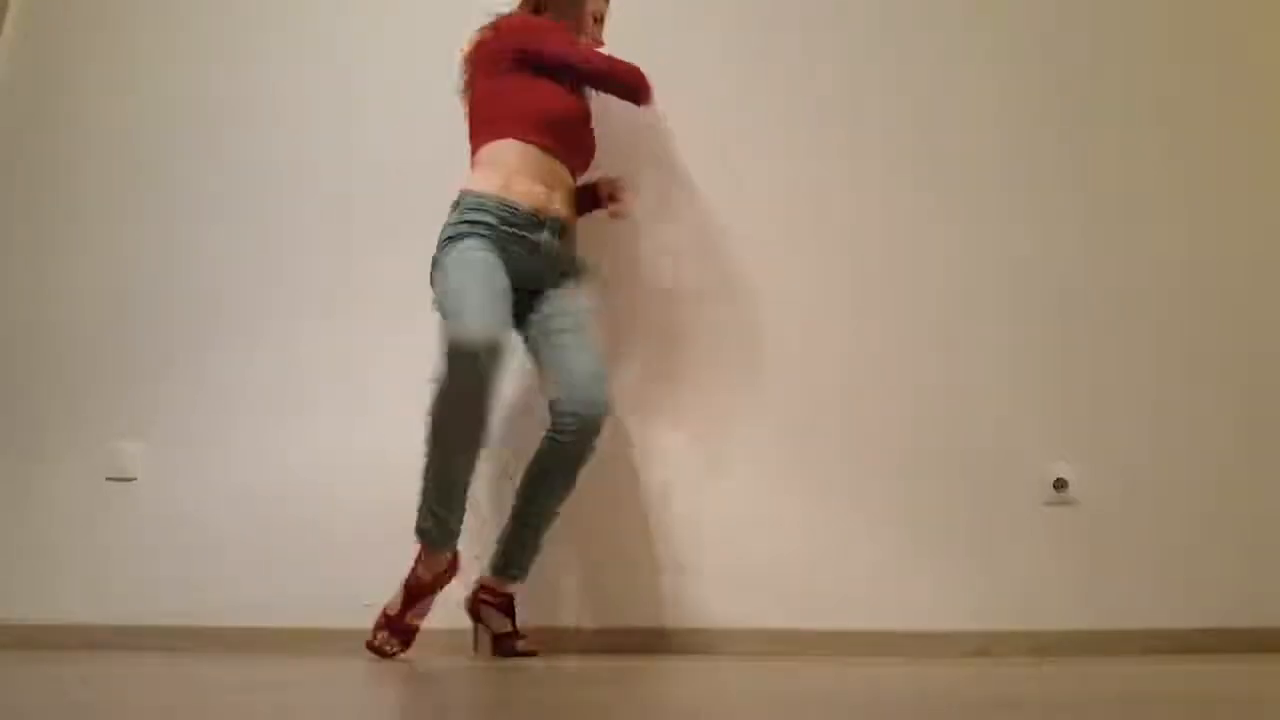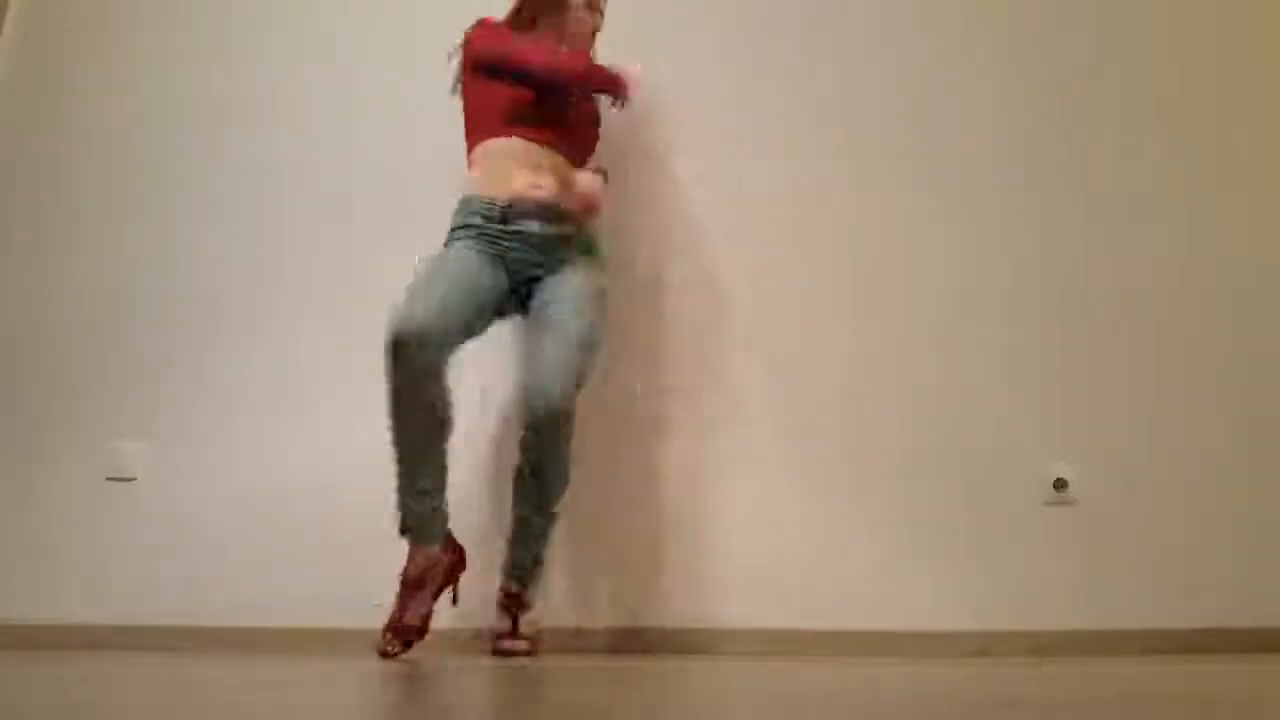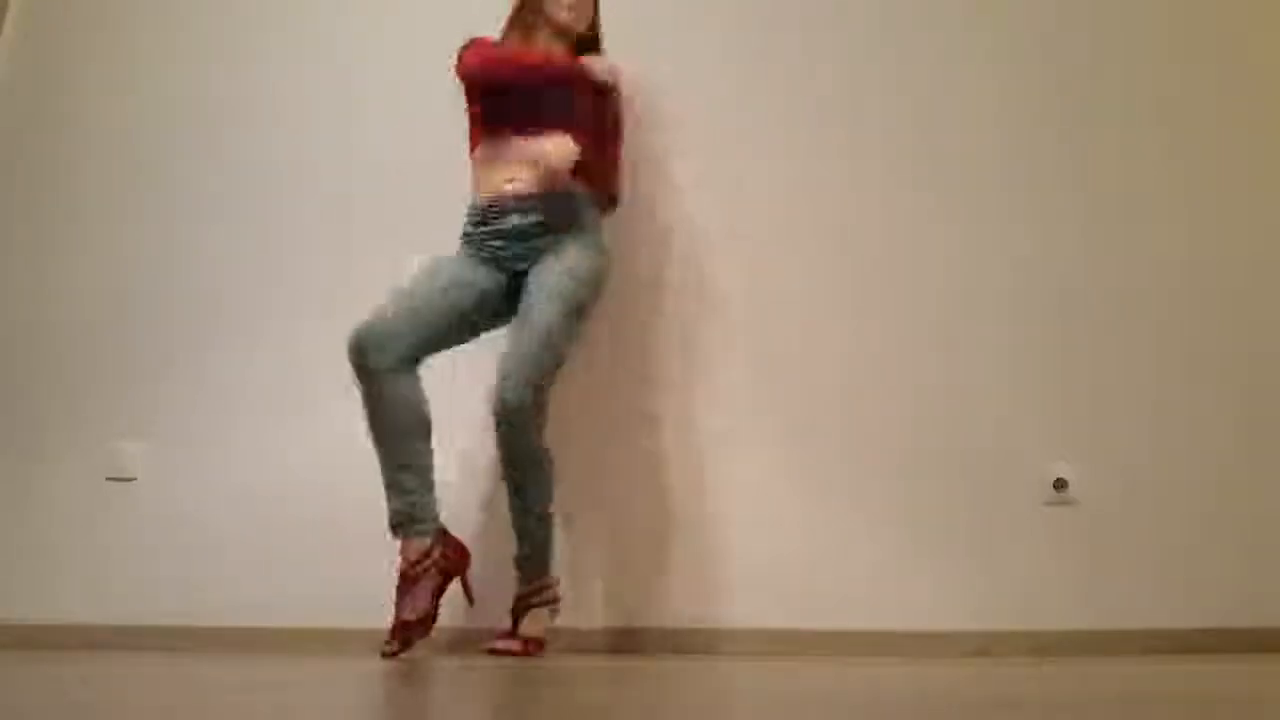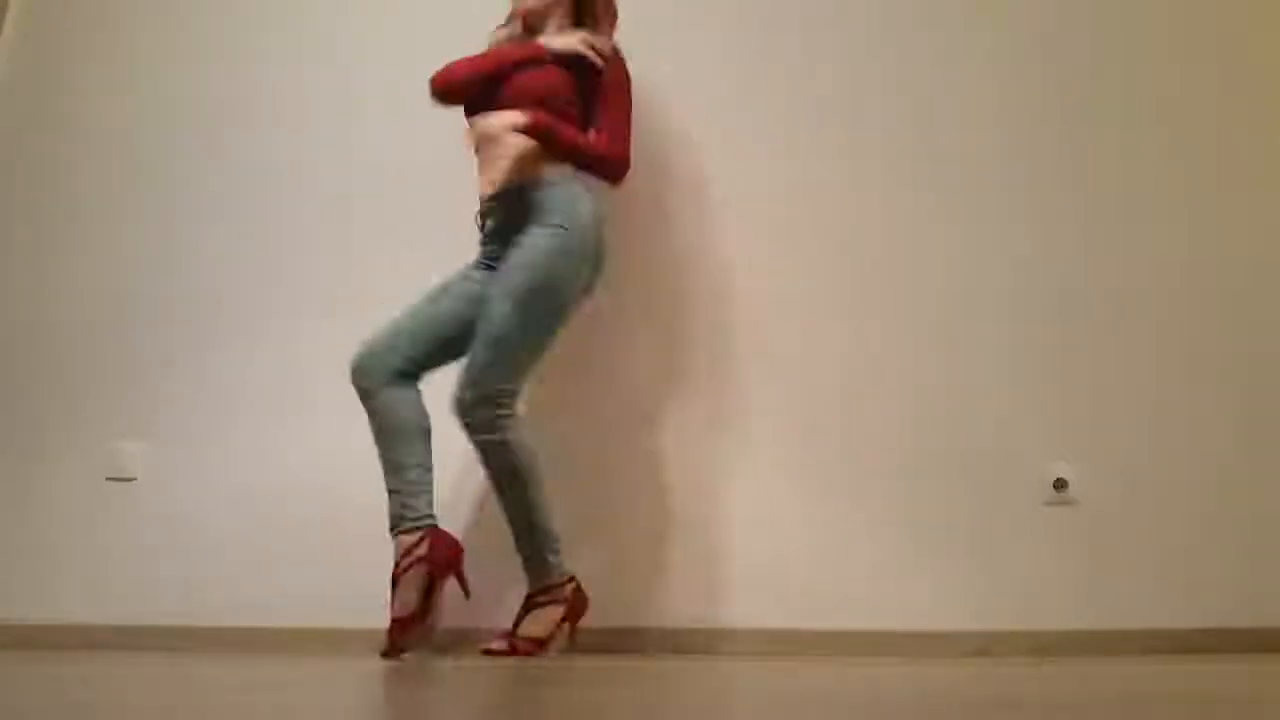
dt=0.1s
person 1, frame 1
left shoulder: (564, 90)
right elbow: (630, 80)
left wrist: (592, 194)
left hip: (552, 262)
right hip: (481, 234)
left knee: (582, 410)
right knee: (472, 347)
left ankle: (500, 587)
right ankle: (433, 558)
person 1, frame 2
left shoulder: (586, 94)
right elbow: (549, 64)
left wrist: (588, 187)
right wrist: (603, 75)
left hip: (567, 251)
right hip: (480, 236)
left knee: (550, 403)
right knee: (412, 335)
left ankle: (518, 590)
right ankle: (430, 548)
person 1, frame 3
left shoulder: (597, 89)
right shoulder: (489, 54)
left elbow: (607, 191)
right elbow: (477, 69)
left wrist: (575, 153)
right wrist: (583, 68)
left hip: (566, 239)
right hip: (484, 243)
left knee: (516, 399)
right knee: (374, 347)
left ankle: (536, 588)
right ankle: (424, 544)
person 1, frame 4
left shoulder: (597, 61)
left elbow: (614, 160)
right elbow: (445, 86)
left wrist: (532, 123)
left hip: (557, 222)
right hip: (499, 244)
left knee: (483, 399)
right knee: (379, 366)
left ankle: (554, 584)
right ankle: (424, 542)
